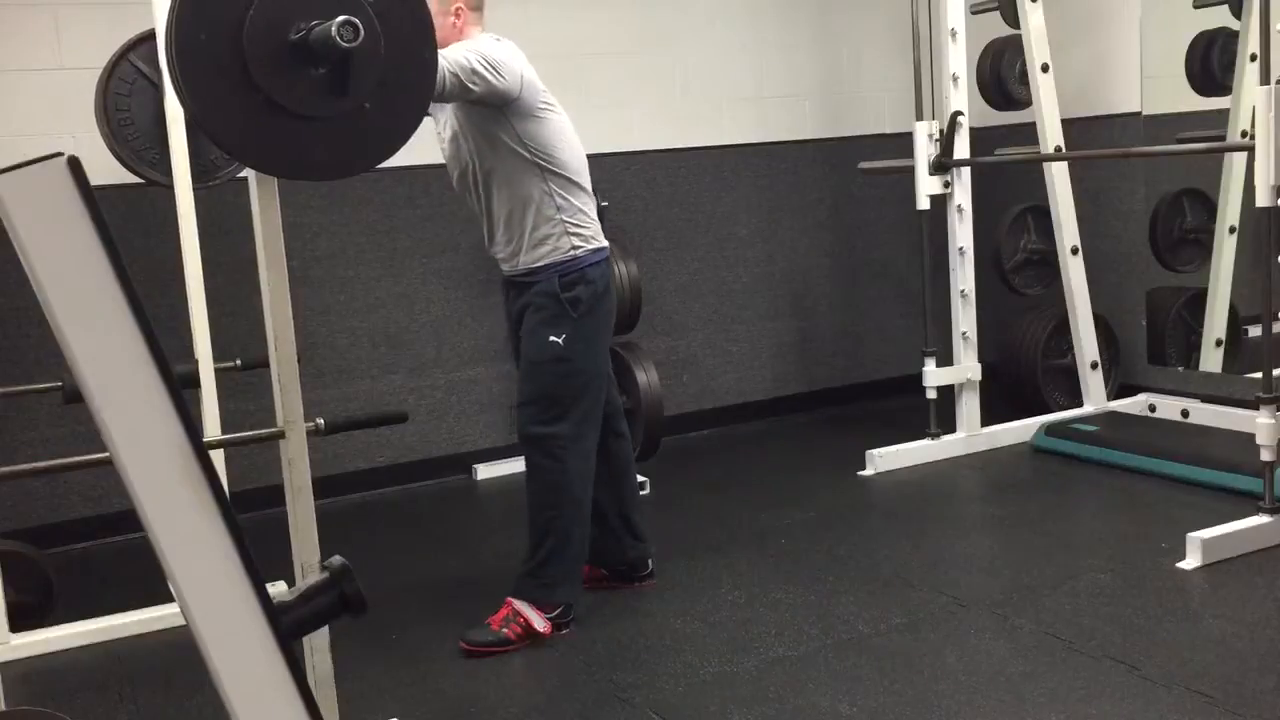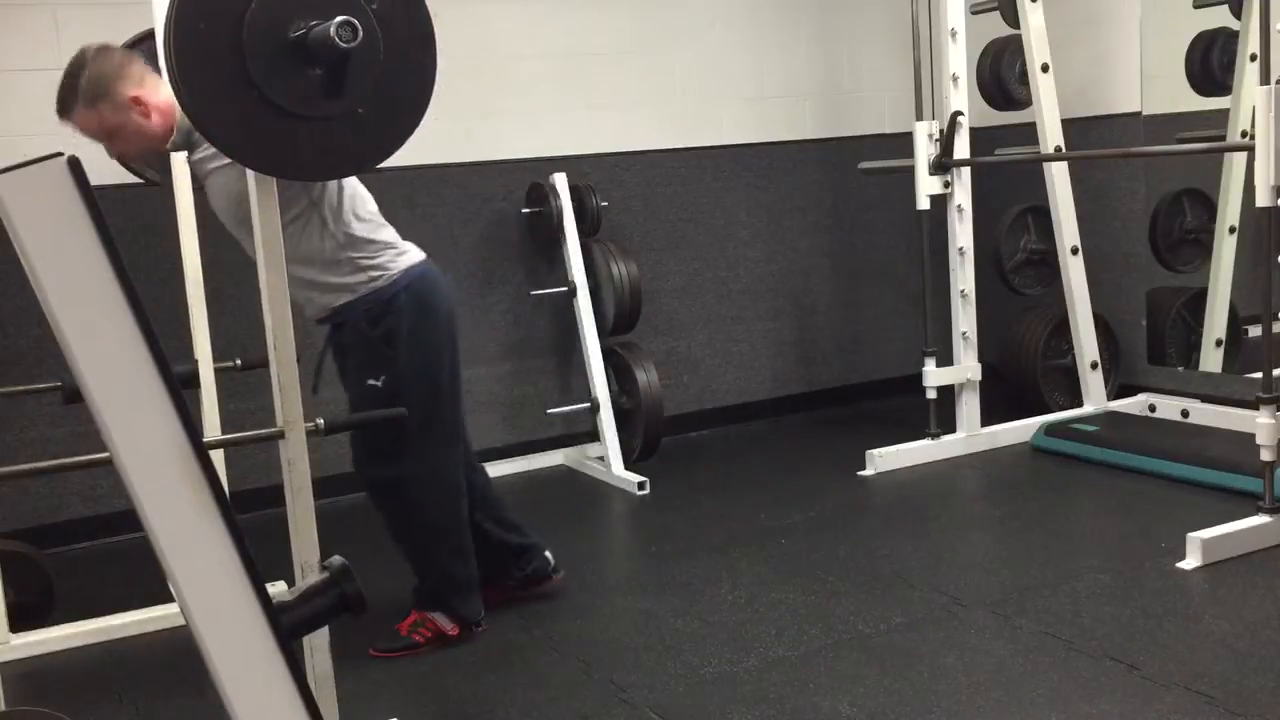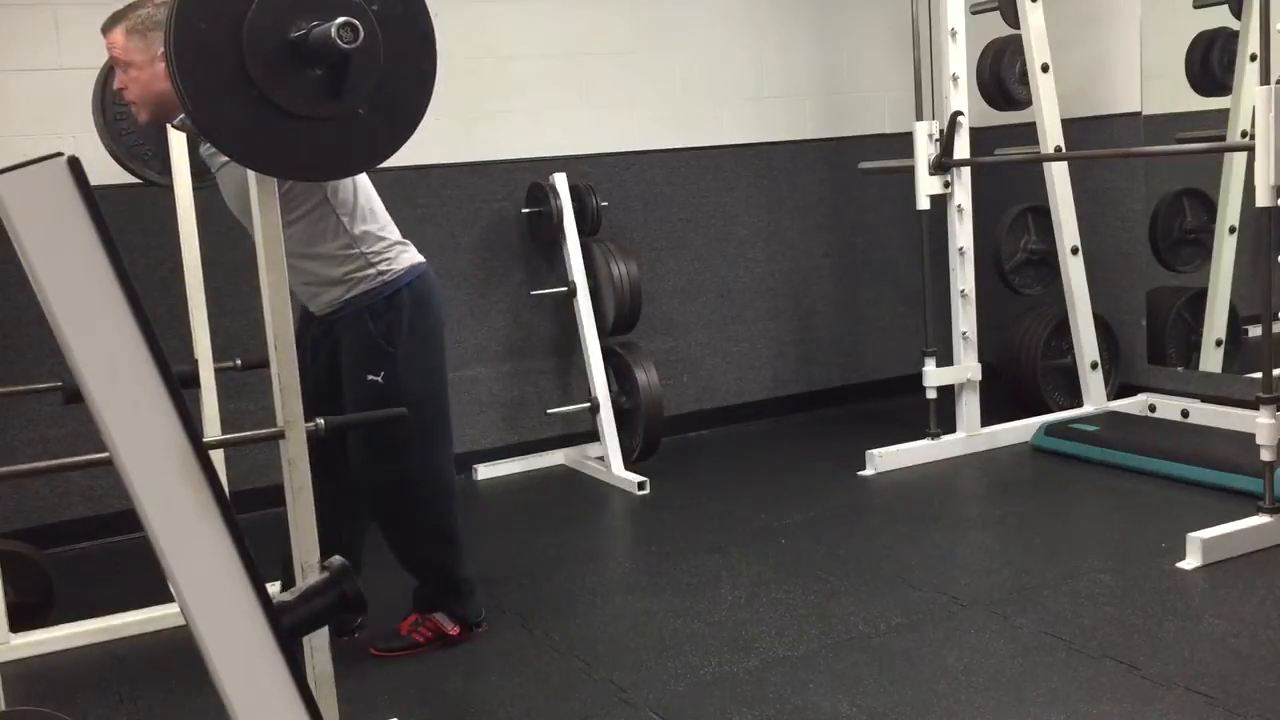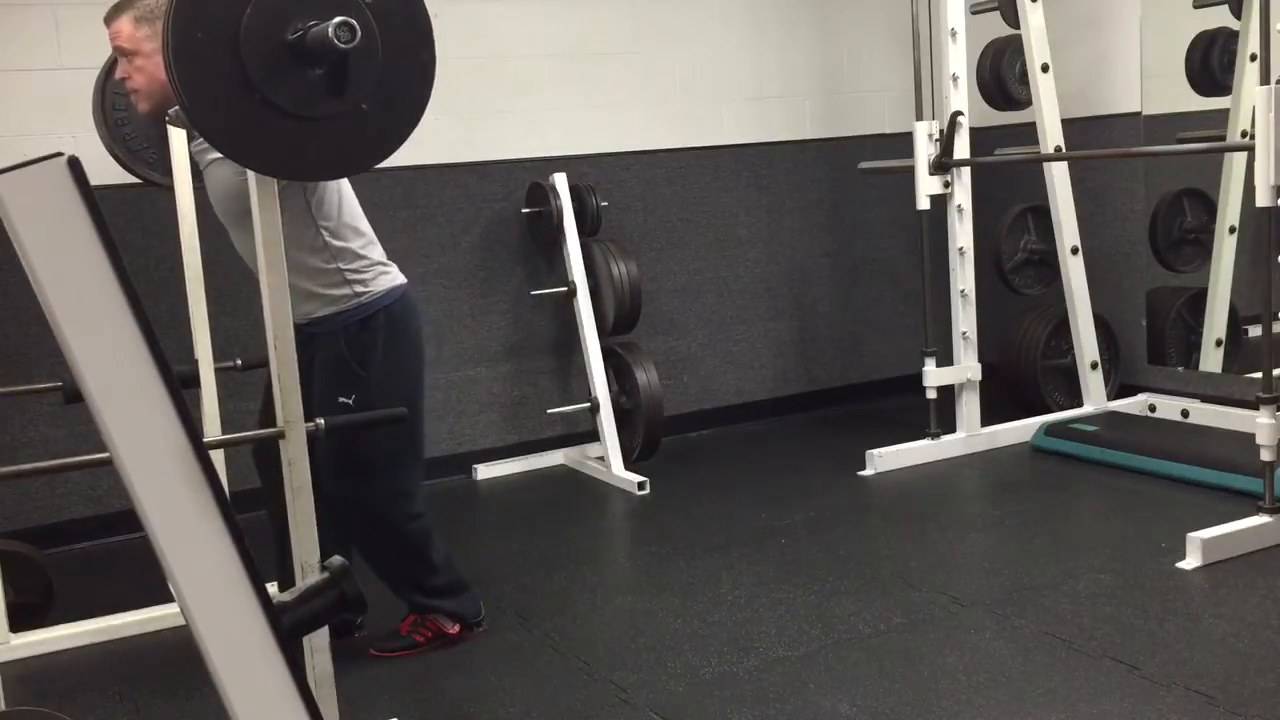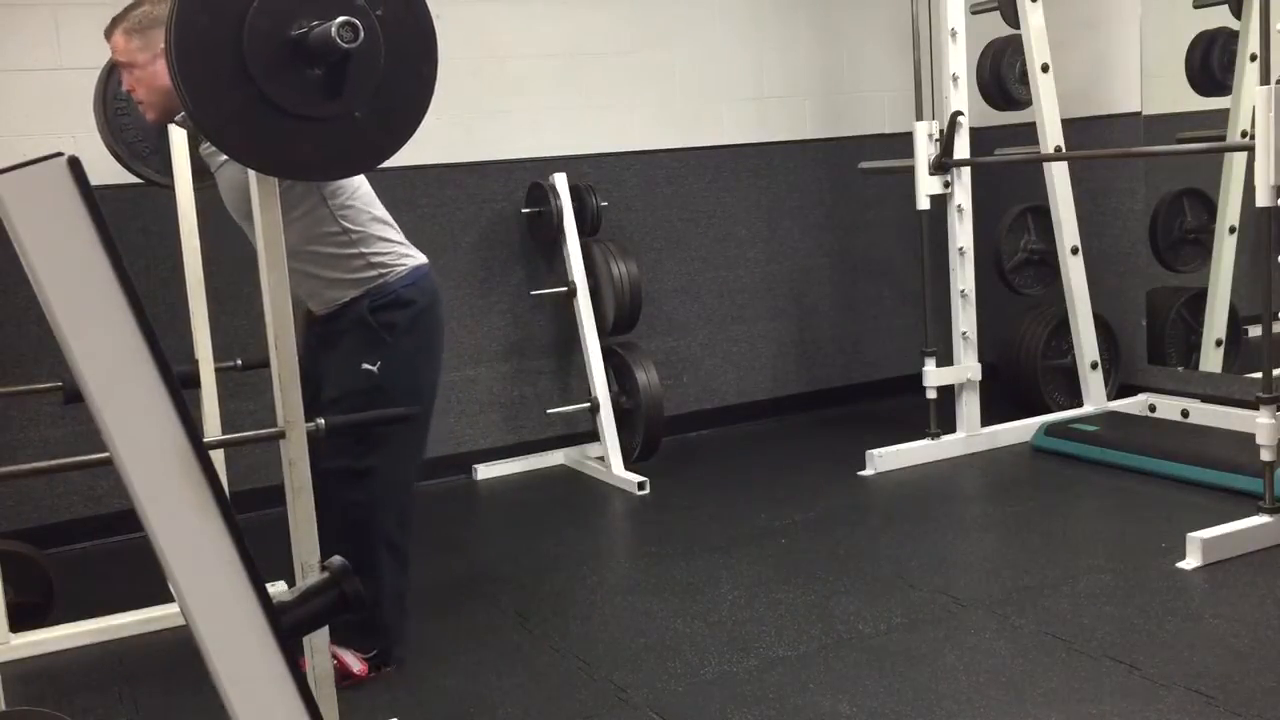
dt=1s
person 1, frame 1
left shoulder: (489, 59)
right shoulder: (452, 93)
left hip: (567, 272)
right hip: (531, 275)
left knee: (553, 428)
right knee: (587, 420)
left ankle: (543, 599)
right ankle: (619, 555)
person 1, frame 2
left shoulder: (241, 121)
right shoulder: (204, 143)
left hip: (392, 302)
right hip: (376, 304)
left knee: (400, 460)
right knee: (426, 452)
left ankle: (448, 606)
right ankle: (518, 564)
person 1, frame 3
right shoulder: (207, 128)
left hip: (385, 300)
right hip: (333, 305)
left knee: (400, 463)
right knee: (318, 459)
left ankle: (449, 606)
person 1, frame 4
right shoulder: (204, 127)
left hip: (363, 321)
right hip: (313, 323)
left knee: (368, 482)
right knee: (286, 467)
left ankle: (448, 608)
person 1, frame 5
right shoulder: (208, 128)
left hip: (388, 305)
right hip: (337, 310)
left knee: (360, 470)
right knee: (318, 464)
left ankle: (364, 638)
right ankle: (329, 613)
